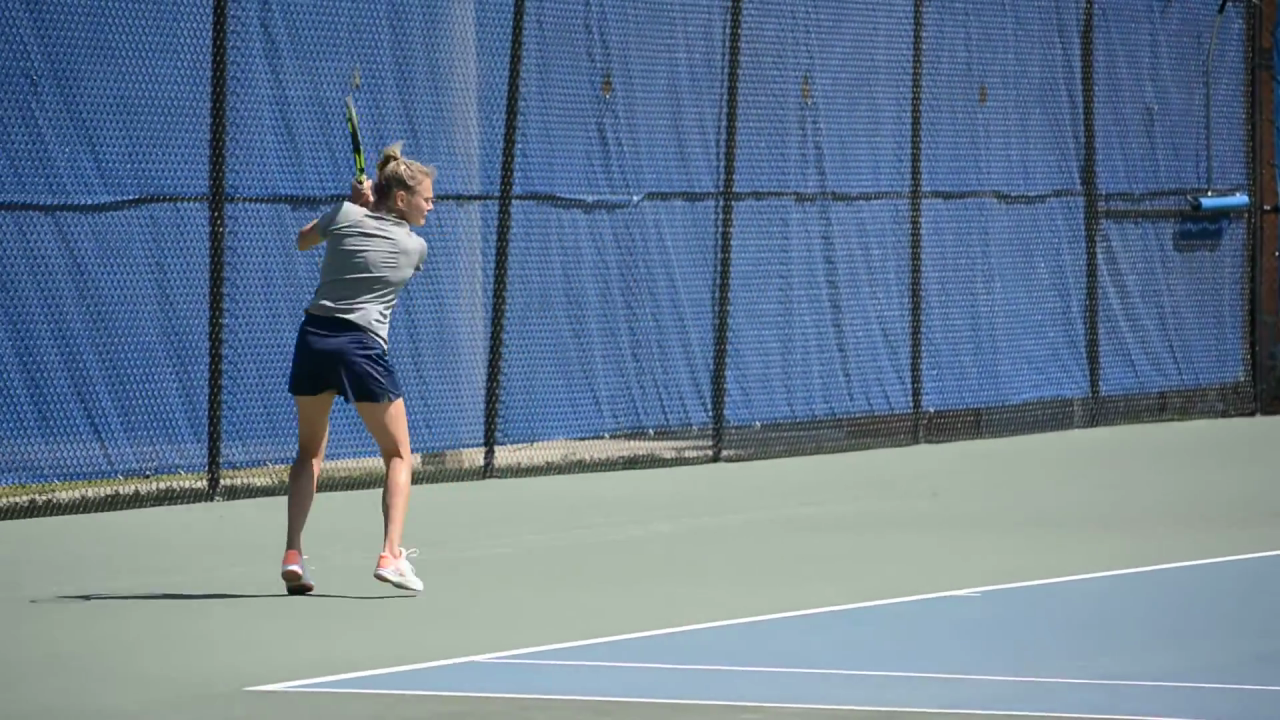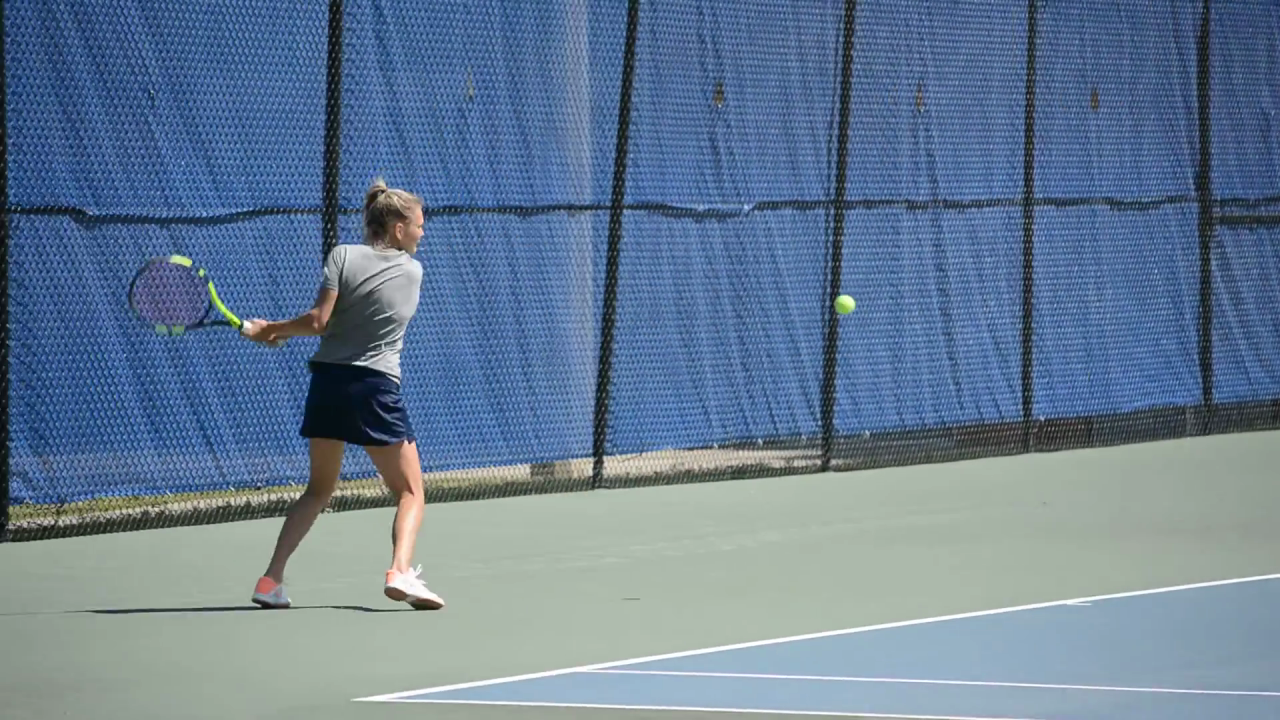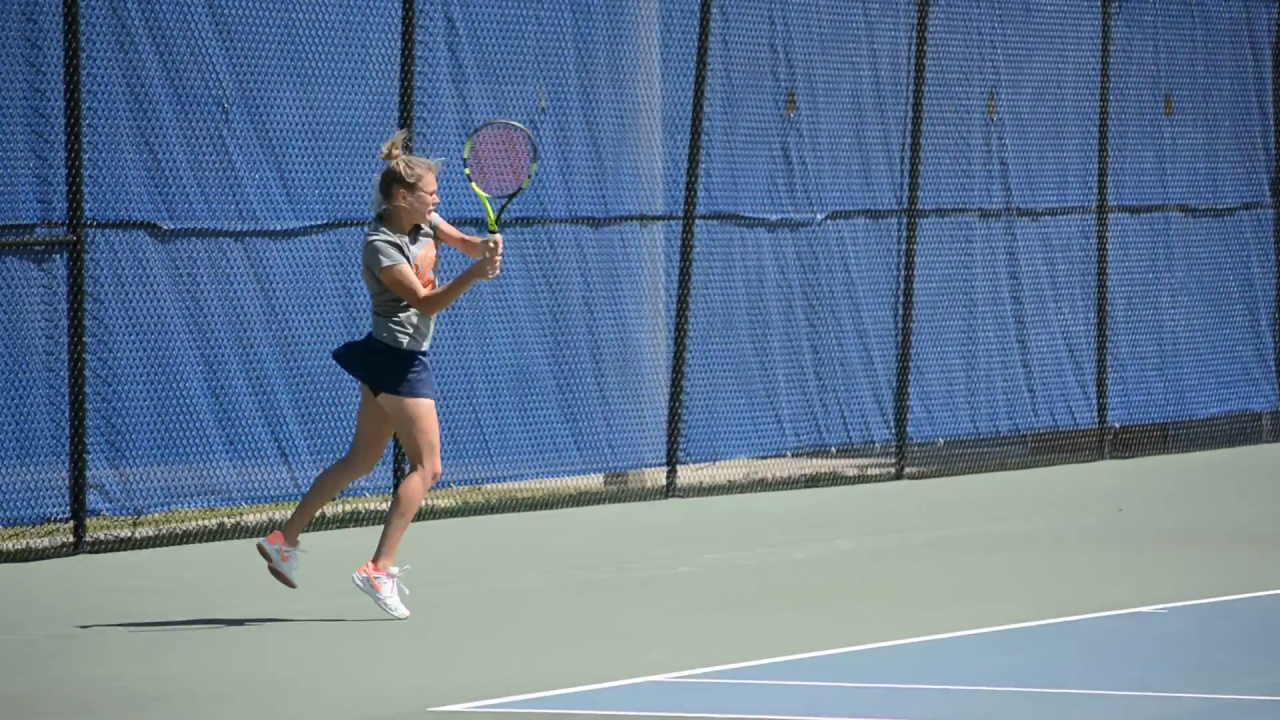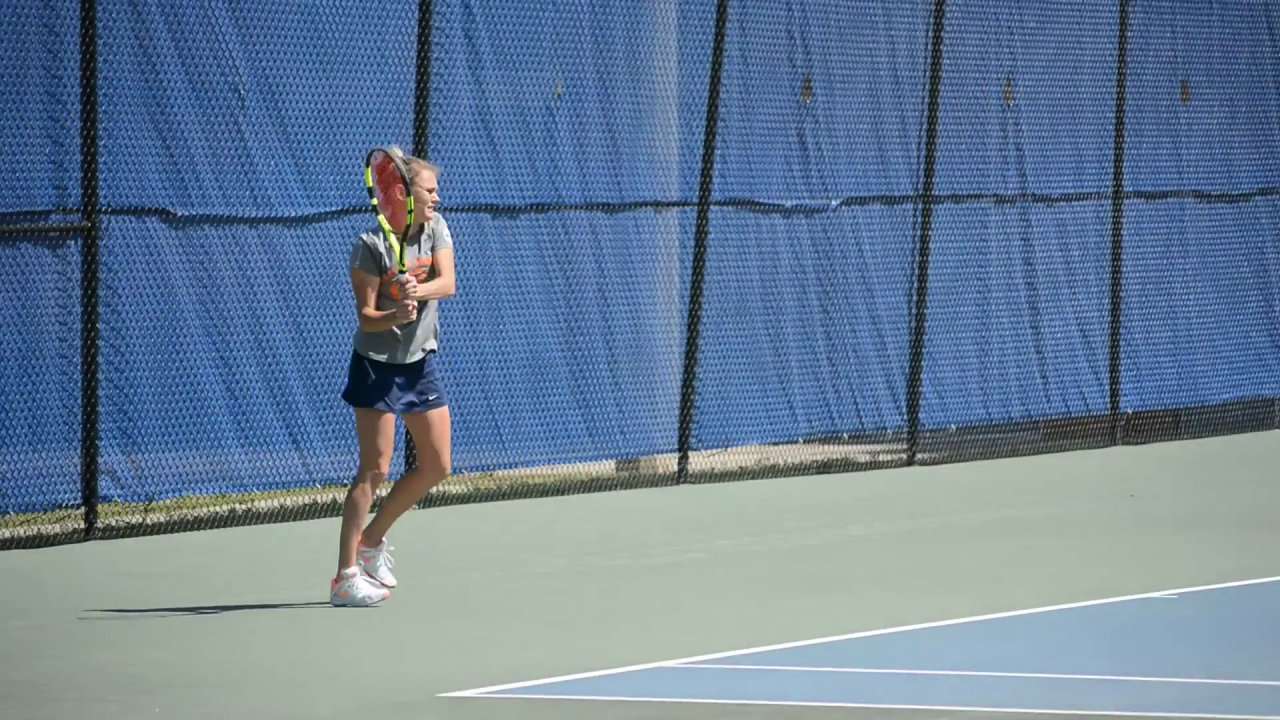
dt=0.3s
person 1, frame 1
left shoulder: (344, 214)
right shoulder: (415, 247)
left elbow: (302, 241)
left hip: (314, 339)
right hip: (361, 348)
left knee: (309, 453)
right knee: (398, 456)
left ankle: (293, 556)
right ankle: (391, 556)
person 1, frame 2
left shoulder: (343, 255)
right shoulder: (412, 272)
left elbow: (317, 322)
left wrist: (270, 330)
left hip: (328, 384)
right hip: (376, 388)
left knee: (319, 493)
right knee: (410, 493)
left ankle: (271, 580)
right ankle: (400, 572)
person 1, frame 3
left shoulder: (421, 220)
right shoulder: (379, 245)
left elbow: (464, 242)
right elbow: (425, 304)
left wrist: (488, 247)
right wrist: (472, 273)
left hip: (402, 356)
right hip: (397, 360)
left knee: (361, 460)
right knee: (426, 466)
left ankle: (284, 539)
right ankle: (378, 569)
person 1, frame 4
left shoulder: (437, 230)
right shoulder: (368, 246)
left elbow: (446, 284)
right elbow: (365, 316)
left wrist: (416, 290)
right wrist: (395, 318)
left hip: (421, 363)
right hip: (376, 365)
left knee: (434, 467)
right knee: (375, 468)
left ankle: (370, 539)
right ankle: (345, 574)
